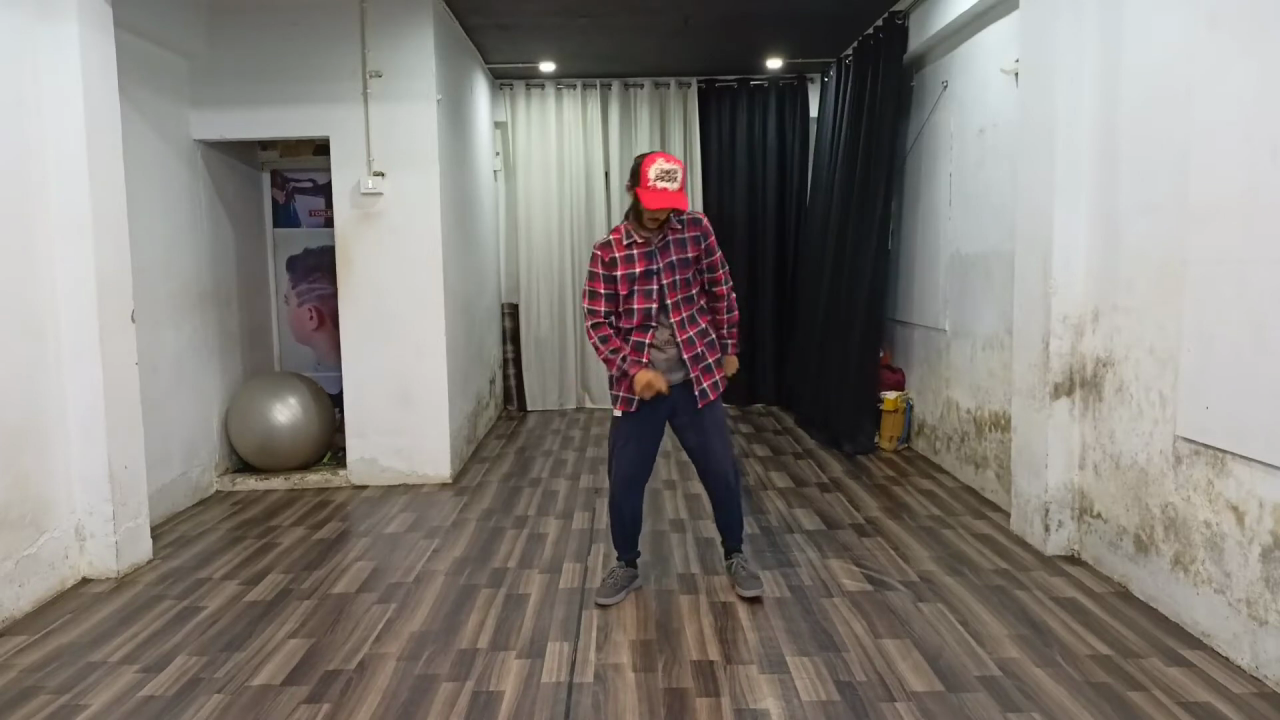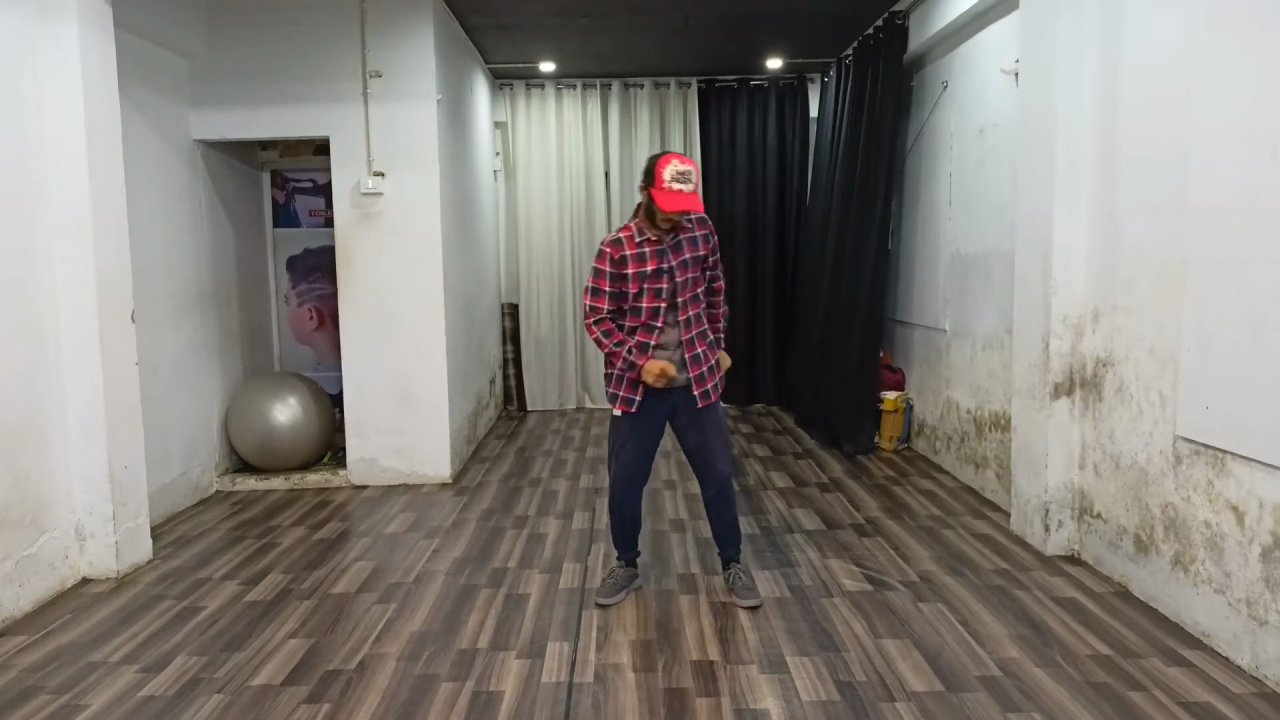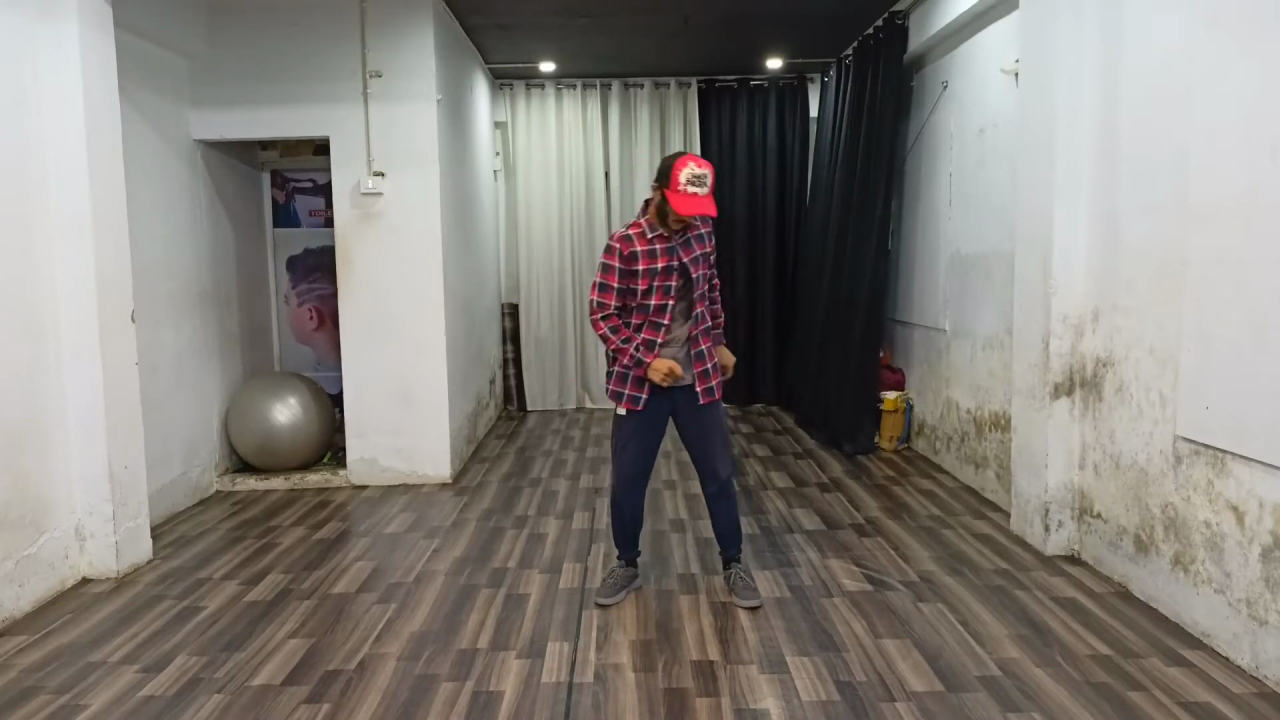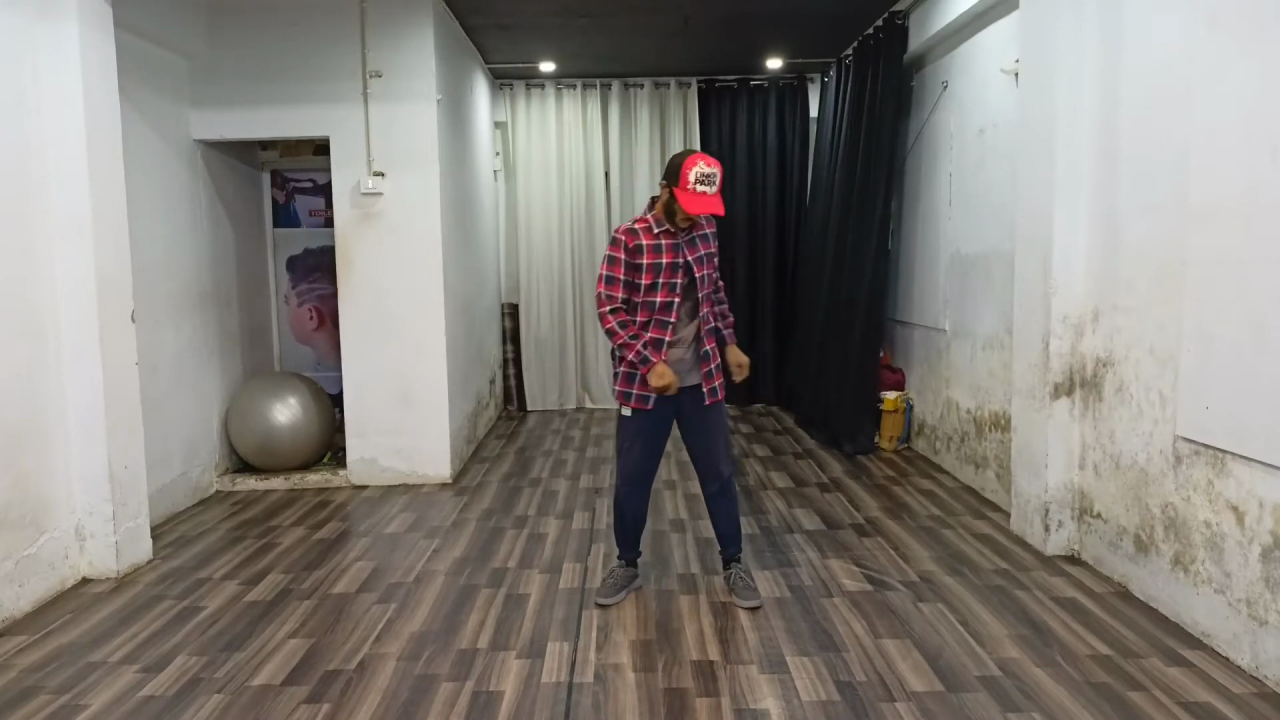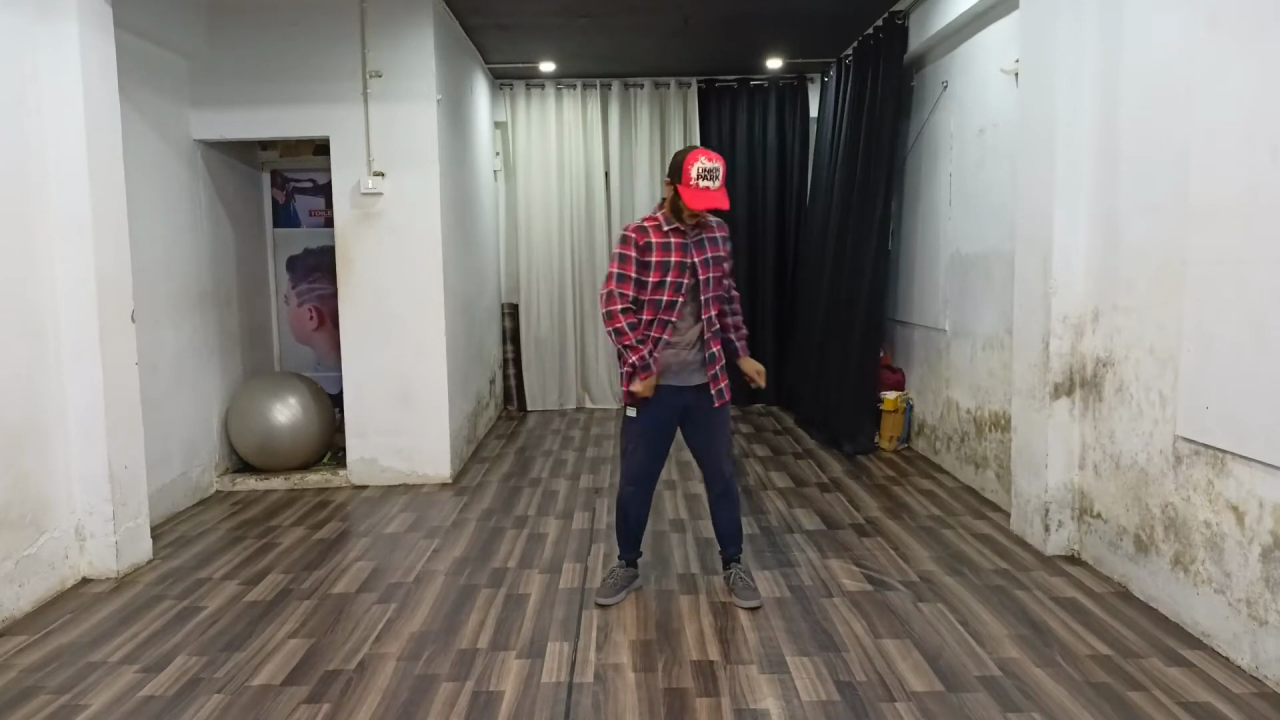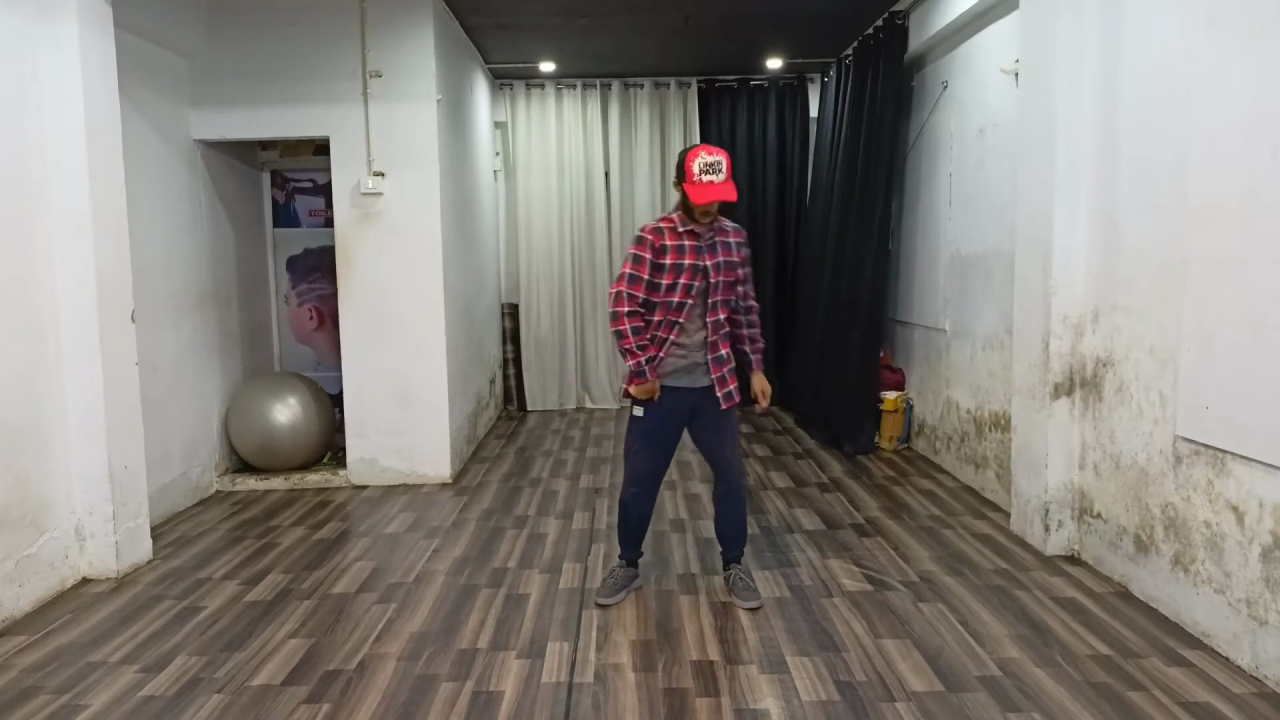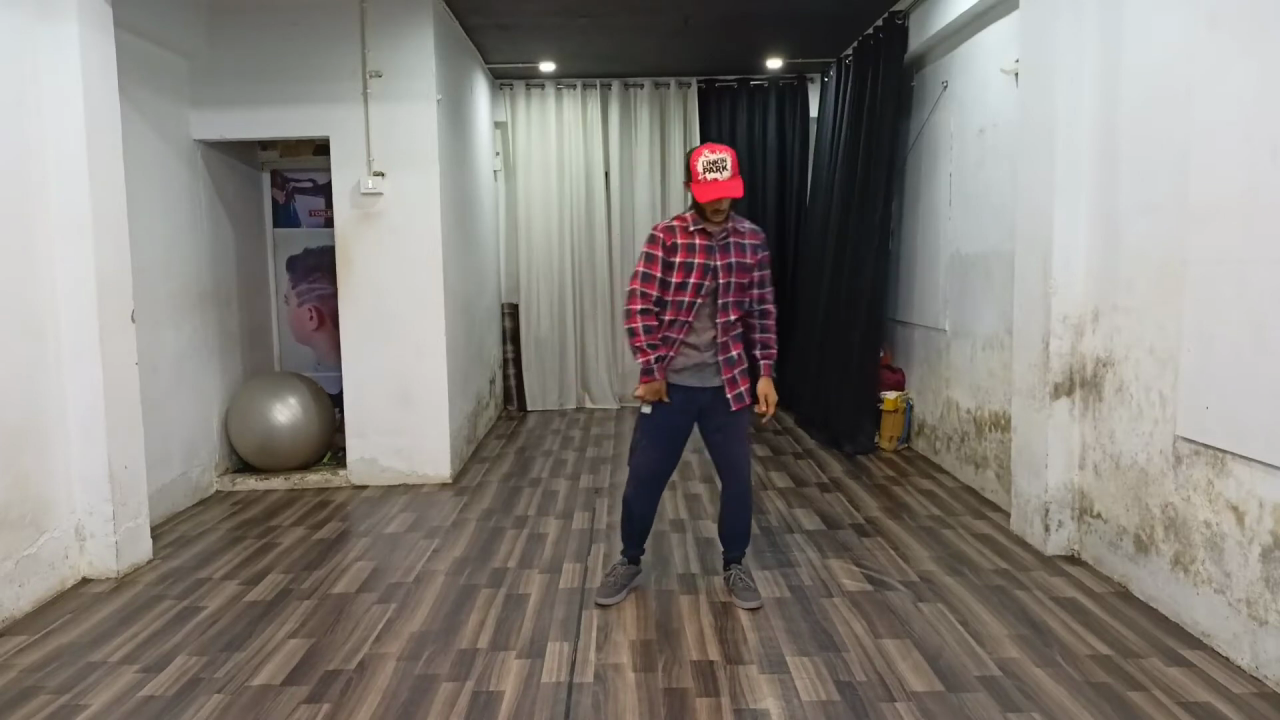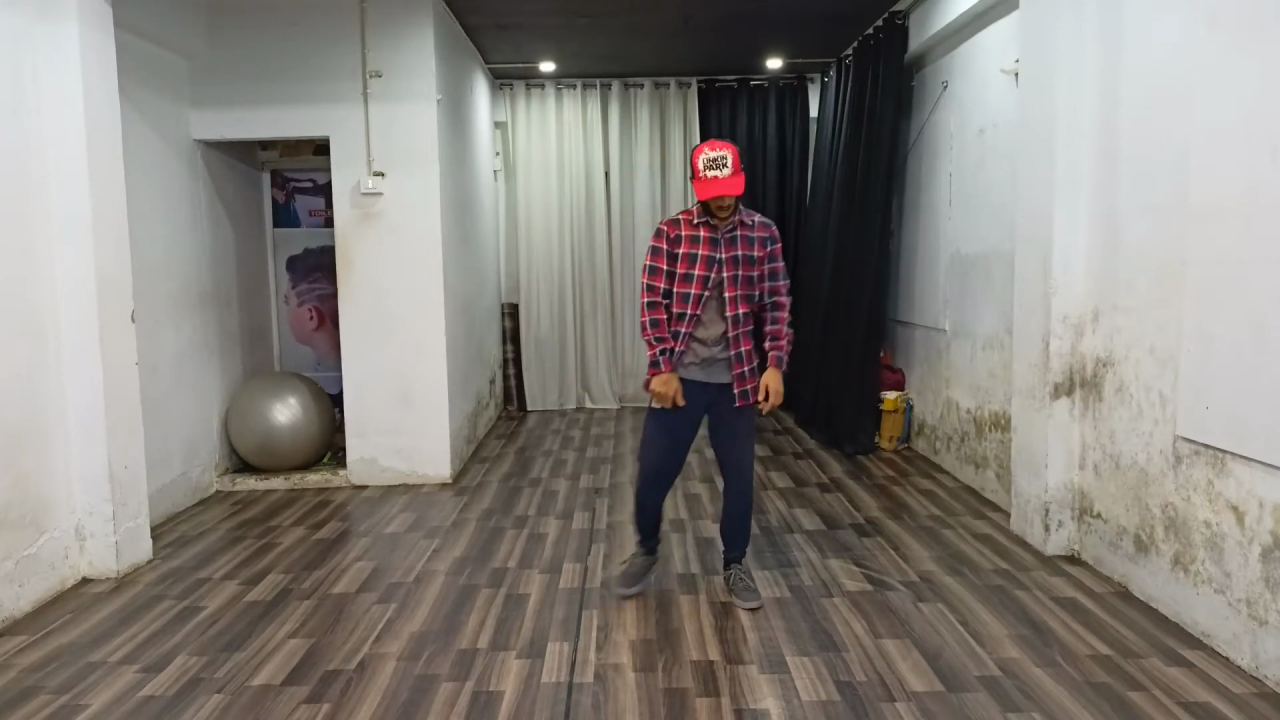
dt=0.1s
person 1, frame 1
left shoulder: (696, 229)
right shoulder: (610, 251)
left elbow: (721, 290)
right elbow: (597, 321)
left wrist: (727, 348)
right wrist: (633, 370)
left hip: (697, 377)
right hip: (639, 383)
left knee: (722, 471)
right knee: (625, 480)
left ankle: (735, 555)
right ankle: (626, 565)
person 1, frame 2
left shoulder: (701, 230)
right shoulder: (615, 248)
right elbow: (597, 318)
left wrist: (717, 346)
right wrist: (640, 363)
left hip: (696, 377)
right hip: (637, 383)
left knee: (718, 474)
right knee: (625, 480)
left ankle: (732, 563)
right ankle: (626, 565)
person 1, frame 3
left shoulder: (701, 231)
right shoulder: (625, 244)
right elbow: (603, 314)
left wrist: (717, 342)
right wrist: (647, 361)
left hip: (698, 378)
right hip: (640, 380)
left knee: (718, 473)
right knee: (628, 477)
left ankle: (733, 563)
right ankle: (627, 565)
person 1, frame 4
left shoulder: (706, 231)
right shoulder: (629, 239)
right elbow: (610, 309)
left wrist: (729, 344)
right wrist: (650, 363)
left hip: (701, 378)
right hip: (646, 382)
left knee: (719, 474)
right knee: (632, 478)
left ankle: (733, 563)
right ankle: (627, 565)
person 1, frame 5
left shoulder: (716, 236)
right shoulder: (639, 237)
right elbow: (616, 307)
left wrist: (743, 353)
right wrist: (641, 369)
left hip: (707, 380)
right hip: (654, 383)
left knee: (722, 474)
right knee: (636, 479)
left ankle: (733, 565)
right ankle: (627, 565)
person 1, frame 6
left shoulder: (734, 238)
right shoulder: (653, 238)
left elbow: (744, 306)
right elbow: (624, 308)
left wrist: (756, 366)
right wrist: (643, 372)
left hip: (716, 382)
right hip: (660, 384)
left knee: (731, 476)
right knee: (640, 480)
left ankle: (733, 566)
right ankle: (628, 564)
person 1, frame 7
left shoulder: (752, 240)
right shoulder: (667, 237)
left elbow: (762, 311)
right elbow: (640, 307)
left wrist: (765, 374)
right wrist: (652, 373)
left hip: (728, 381)
right hip: (670, 382)
left knee: (738, 477)
right knee: (645, 477)
left ankle: (734, 565)
right ankle: (628, 564)
person 1, frame 8
left shoulder: (763, 233)
right shoulder: (673, 231)
left elbow: (777, 303)
right elbow: (653, 301)
left wrist: (775, 365)
right wrist: (662, 367)
left hip: (736, 378)
right hip: (680, 376)
left knee: (740, 476)
right knee: (655, 470)
left ankle: (735, 565)
right ankle: (646, 552)
